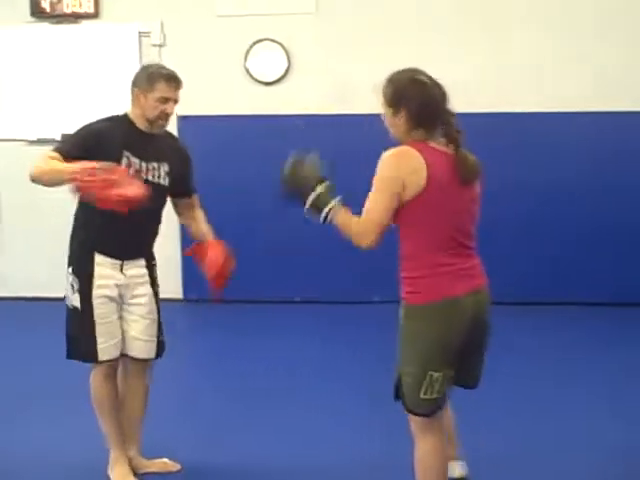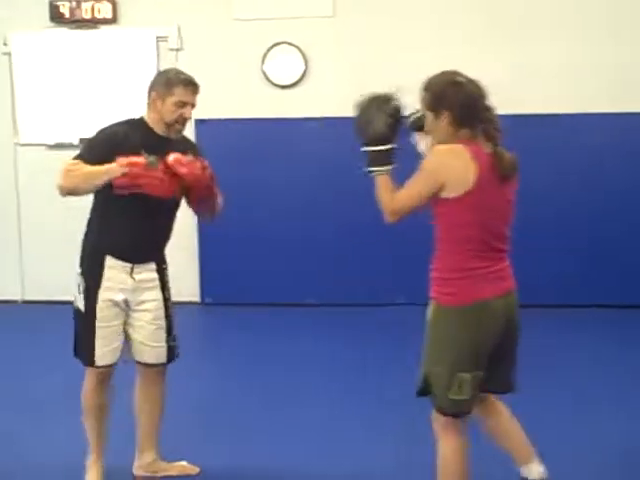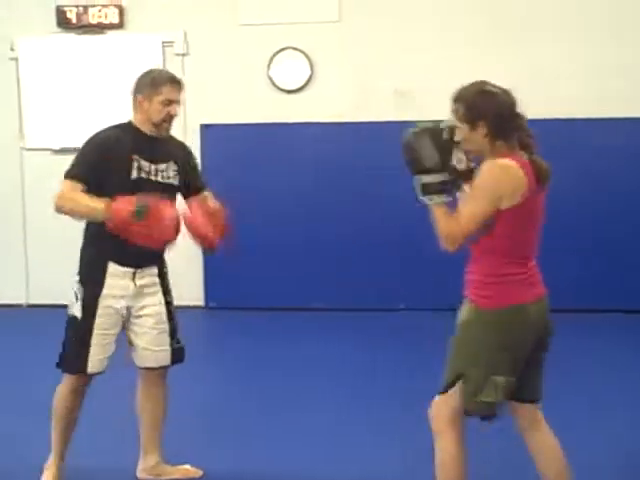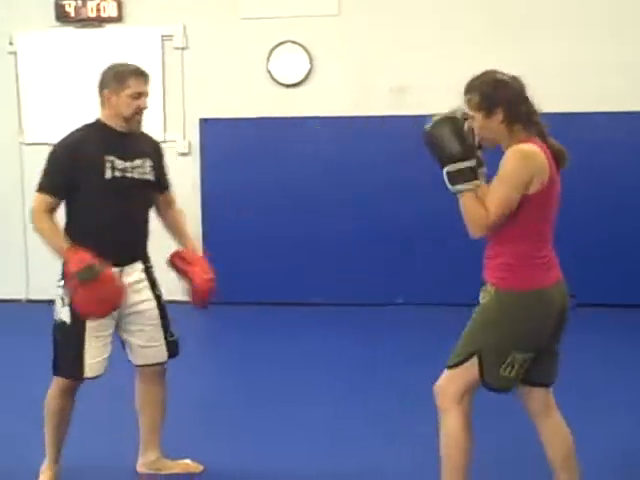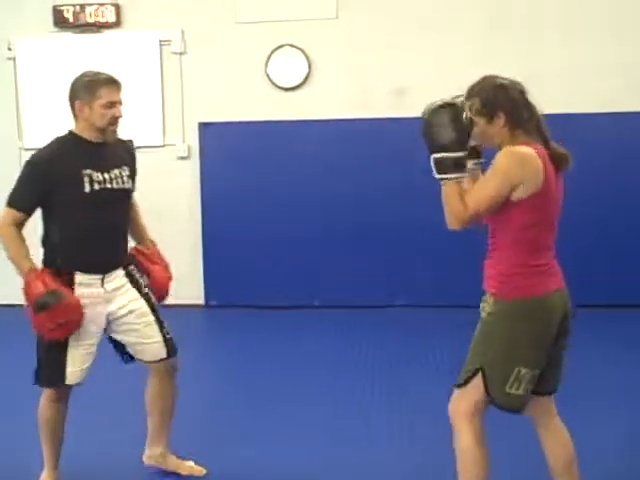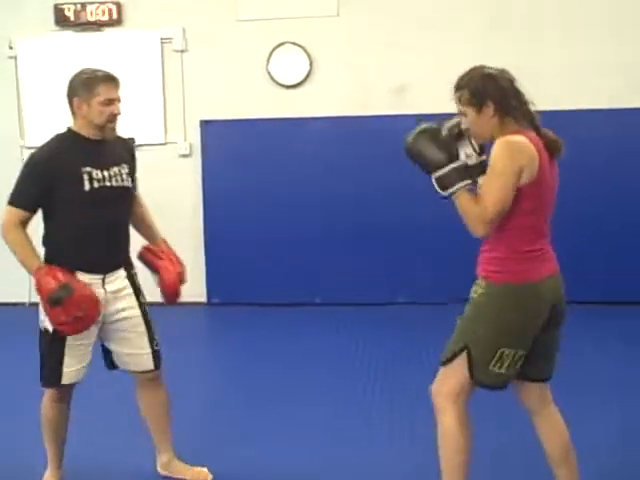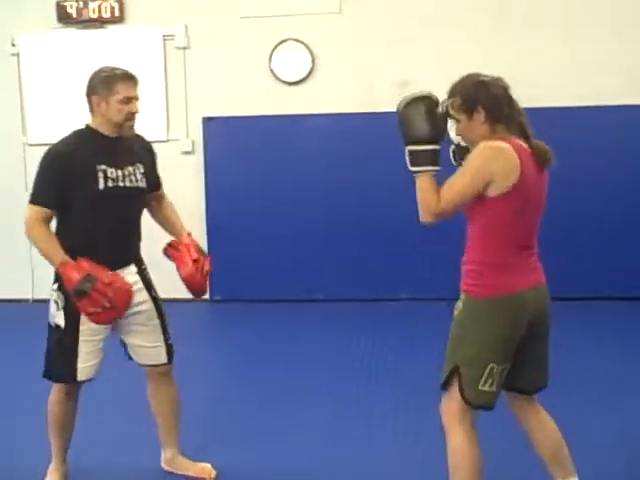
dt=0.2s
person 1, frame 1
left shoulder: (174, 151)
right shoulder: (101, 134)
left elbow: (188, 208)
right elbow: (40, 169)
left wrist: (210, 244)
right wrist: (83, 172)
left hip: (140, 266)
right hip: (96, 264)
left knee: (139, 361)
right knee: (104, 363)
person 1, frame 2
left shoulder: (187, 151)
right shoulder: (116, 137)
left elbow: (211, 207)
right elbow: (66, 181)
left wrist: (203, 186)
right wrist: (118, 170)
left hip: (151, 271)
right hip: (106, 267)
left knee: (154, 366)
right knee: (99, 368)
person 1, frame 3
left shoulder: (178, 152)
right shoulder: (106, 144)
left elbow: (204, 203)
right elbow: (64, 200)
right wrist: (113, 211)
left hip: (151, 276)
right hip: (104, 274)
left knee: (155, 369)
right knee: (78, 374)
person 1, frame 4
left shoulder: (148, 147)
right shoulder: (75, 146)
left elbow: (165, 202)
right elbow: (39, 213)
left wrist: (191, 250)
right wrist: (73, 259)
left hip: (136, 275)
left knee: (153, 367)
right knee: (70, 376)
person 1, frame 5
left shoulder: (123, 153)
right shoulder: (49, 161)
left wrist: (149, 250)
right wrist: (34, 281)
left hip: (121, 279)
right hip: (70, 287)
left knee: (164, 362)
right knee: (57, 387)
person 1, frame 6
left shoulder: (123, 149)
right shoulder: (48, 159)
left wrist: (160, 246)
right wrist: (43, 276)
left hip: (121, 280)
right hip: (73, 286)
left knee: (148, 373)
right knee: (59, 387)
person 1, frame 7
left shoulder: (141, 148)
right shoulder: (64, 155)
left elbow: (156, 200)
right elbow: (35, 222)
left wrist: (185, 239)
right wrist: (69, 270)
left hip: (132, 275)
right hip: (85, 282)
left knee: (161, 366)
right knee: (68, 382)
person 2, frame 1
left shoulder: (398, 161)
right shoulder: (463, 161)
left elbow: (366, 234)
left wrist: (320, 197)
left hip: (431, 305)
right hip: (473, 296)
left knee: (424, 421)
right knee: (429, 407)
person 2, frame 2
left shoulder: (446, 158)
right shoulder: (500, 159)
left elbow: (393, 210)
left wrist: (378, 149)
left hip: (461, 307)
right hip: (501, 299)
left knee: (446, 422)
right knee: (484, 399)
person 2, frame 3
left shoulder: (498, 172)
right shoulder: (526, 167)
left elbow: (451, 238)
left wrist: (431, 180)
right wrist: (454, 177)
left hip: (495, 312)
right hip: (530, 306)
left knee: (444, 417)
right knee: (528, 418)
person 2, frame 4
left shoulder: (522, 156)
right shoulder: (535, 152)
left elbow: (480, 225)
right elbow: (496, 209)
left wrist: (457, 166)
right wrist: (468, 162)
left hip: (516, 296)
right hip: (544, 292)
left knee: (450, 393)
right knee: (540, 405)
person 2, frame 5
left shoulder: (516, 158)
right shoulder: (541, 157)
left elbow: (458, 218)
right elbow: (488, 203)
left wrist: (447, 155)
right wrist: (466, 157)
left hip: (517, 304)
right hip: (547, 298)
left knee: (464, 412)
right knee: (542, 412)
person 2, frame 6
left shoulder: (511, 147)
right shoulder: (536, 144)
left elbow: (482, 224)
left wrist: (448, 170)
right wrist: (469, 168)
left hip: (509, 289)
right hip: (542, 285)
left knee: (447, 393)
right knee: (537, 399)
person 2, frame 7
left shoulder: (491, 154)
right shoulder: (530, 155)
left elbow: (430, 212)
left wrist: (421, 148)
right wrist: (467, 160)
left hip: (491, 301)
right hip: (530, 295)
left knee: (455, 413)
right knee: (525, 403)
